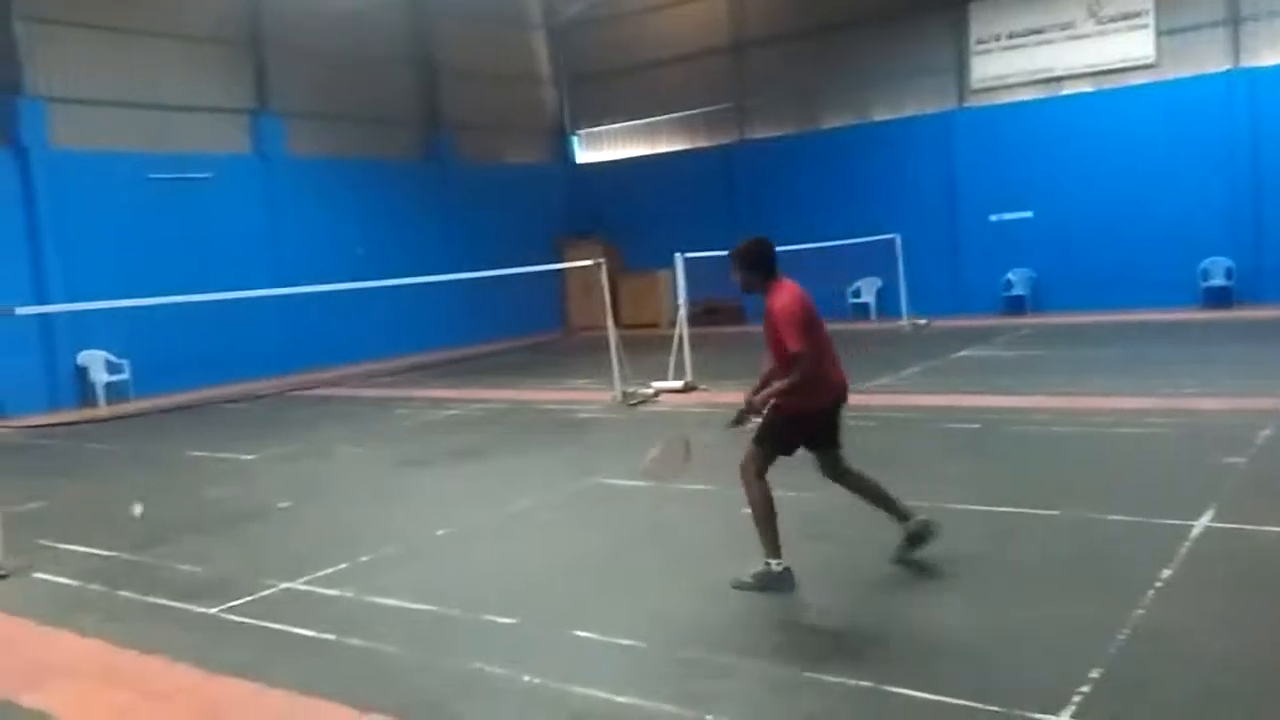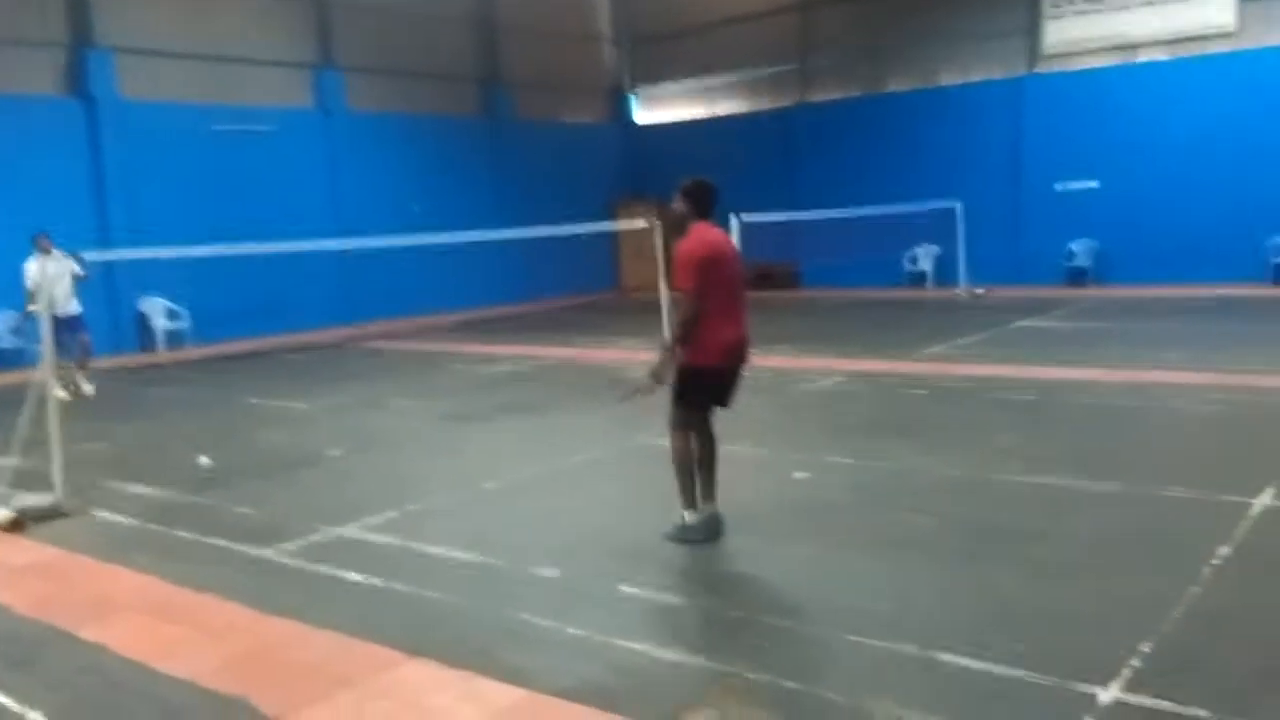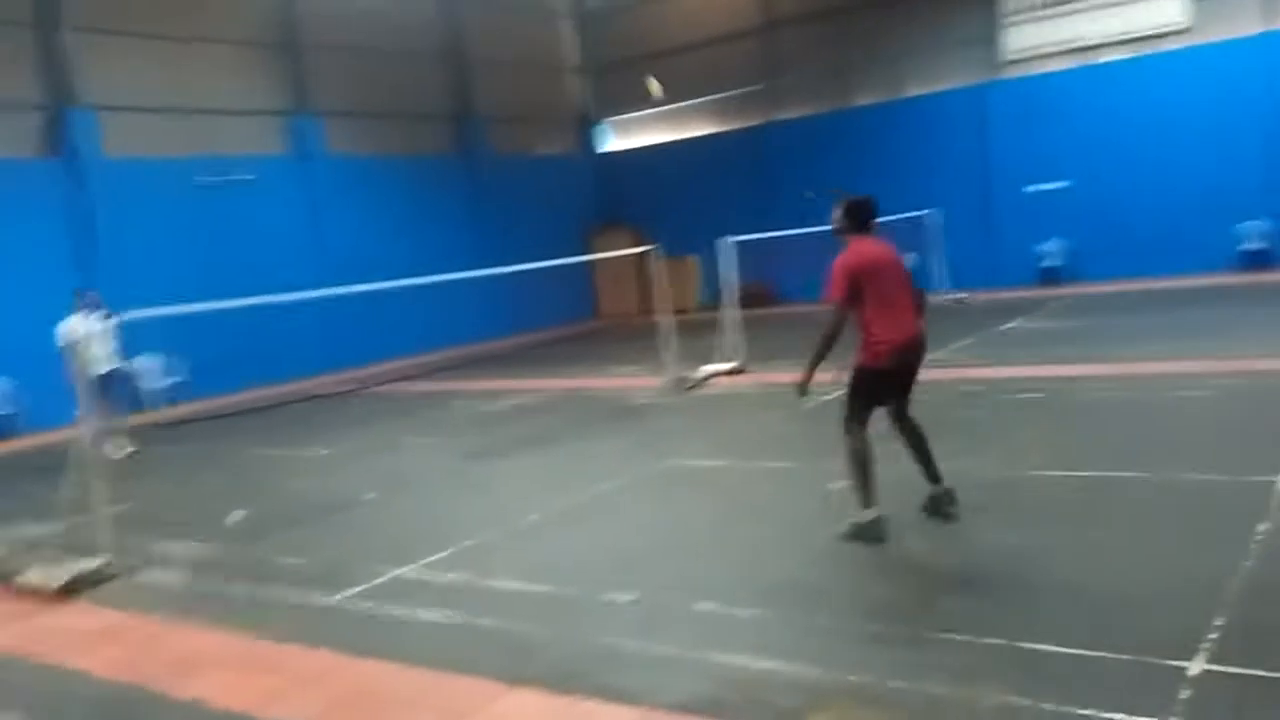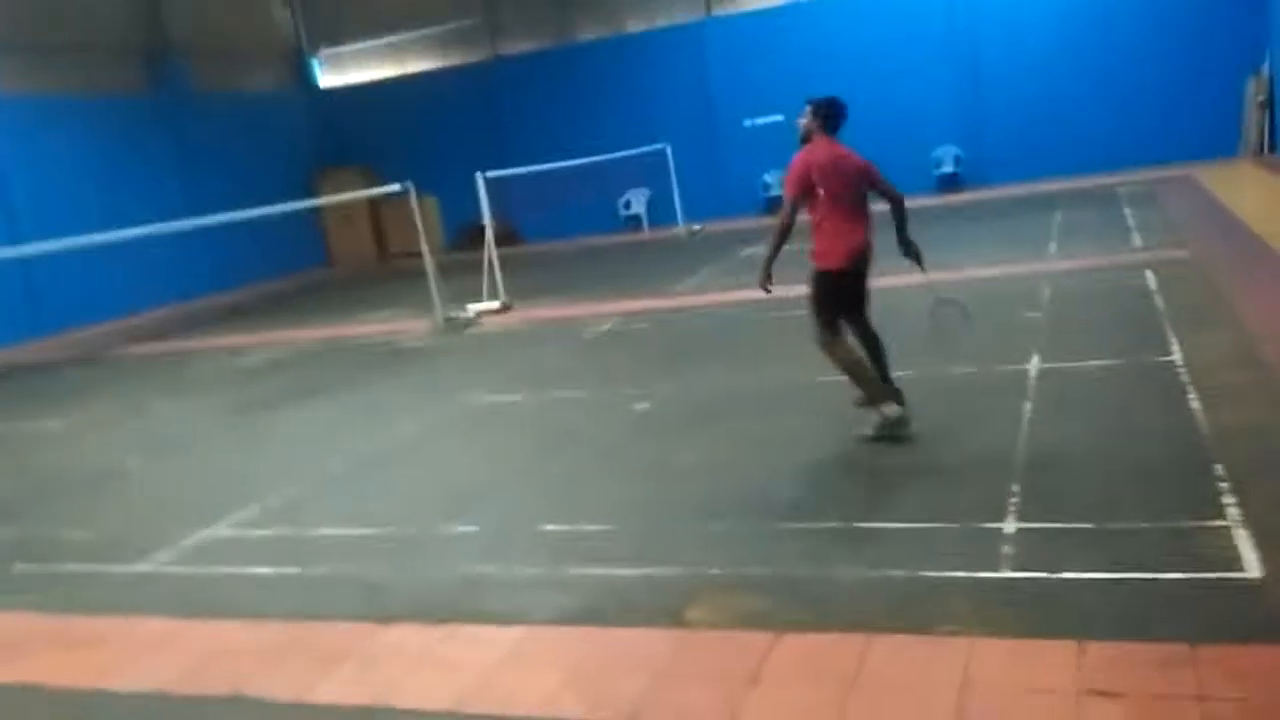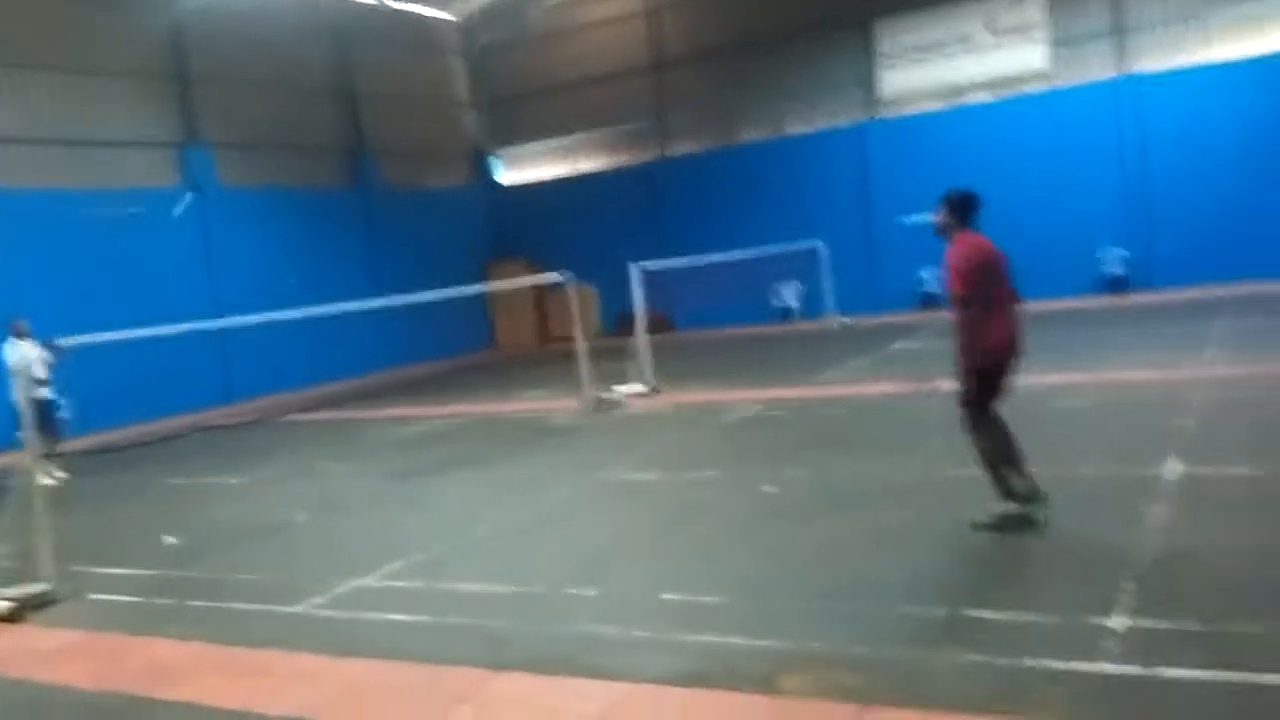
dt=1s
person 1, frame 1
left shoulder: (784, 305)
right shoulder: (782, 294)
left elbow: (806, 369)
left wrist: (766, 398)
right wrist: (757, 392)
left hip: (808, 397)
right hip: (828, 391)
left knee: (751, 469)
right knee: (834, 469)
left ankle: (775, 568)
right ankle: (912, 523)
person 1, frame 2
left shoulder: (690, 246)
right shoulder: (724, 241)
left elbow: (689, 312)
left wrist: (666, 358)
left hip: (706, 350)
right hip: (732, 346)
left knee: (681, 426)
right knee: (700, 422)
left ankle: (694, 518)
right ankle: (707, 510)
person 1, frame 3
left shoulder: (847, 261)
right shoulder: (888, 252)
left elbow: (836, 323)
right elbow: (918, 301)
left wrist: (810, 370)
left hip: (881, 351)
right hip: (911, 343)
left knee: (854, 425)
right knee: (900, 416)
left ankle: (869, 517)
right ankle: (939, 492)
person 1, frame 4
left shoulder: (804, 159)
right shoulder: (854, 160)
left elbow: (787, 218)
right elbow: (894, 198)
left wrist: (768, 264)
right wrist: (903, 238)
left hip: (832, 259)
right hip: (859, 252)
left knee: (830, 338)
right knee: (857, 321)
left ankle: (890, 409)
right ankle: (886, 391)
person 1, frame 5
left shoulder: (958, 254)
right shoulder: (987, 248)
left elbow: (964, 315)
right elbow: (1011, 297)
left wrist: (966, 372)
left hip: (981, 353)
right hip: (1002, 345)
left knee: (978, 424)
right knee: (985, 417)
left ankle: (1013, 506)
right ankle: (1022, 483)
